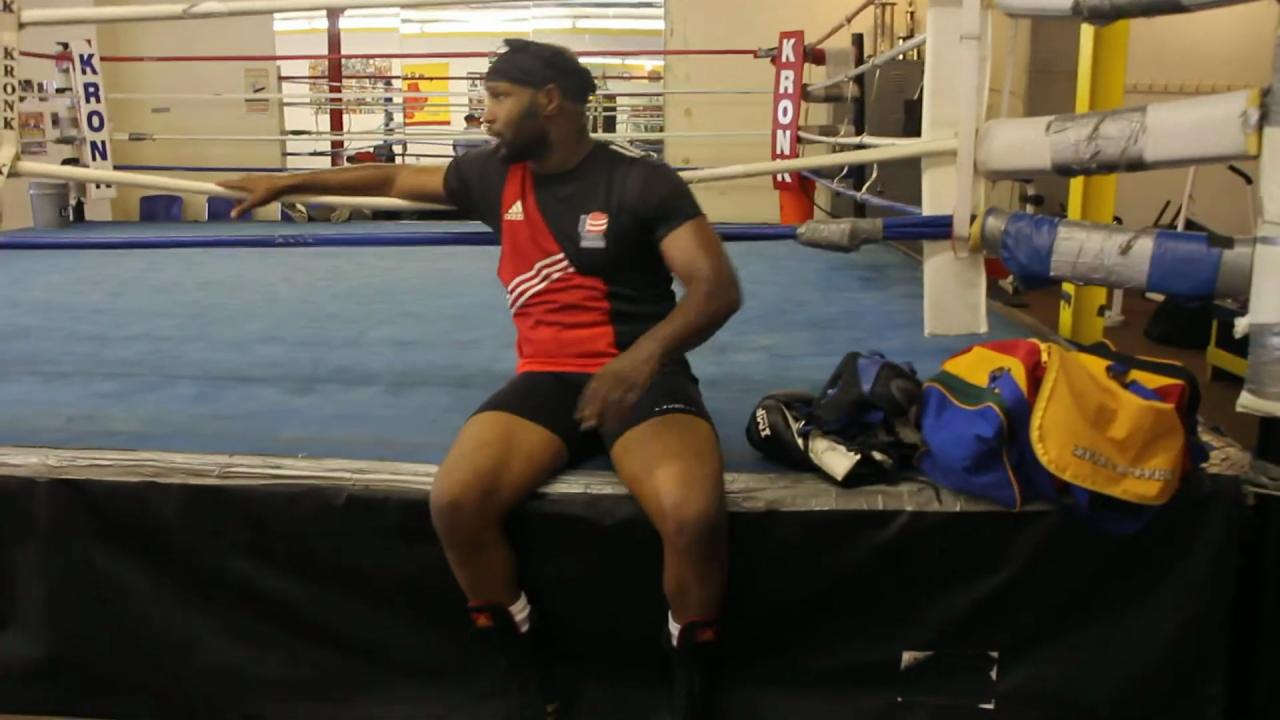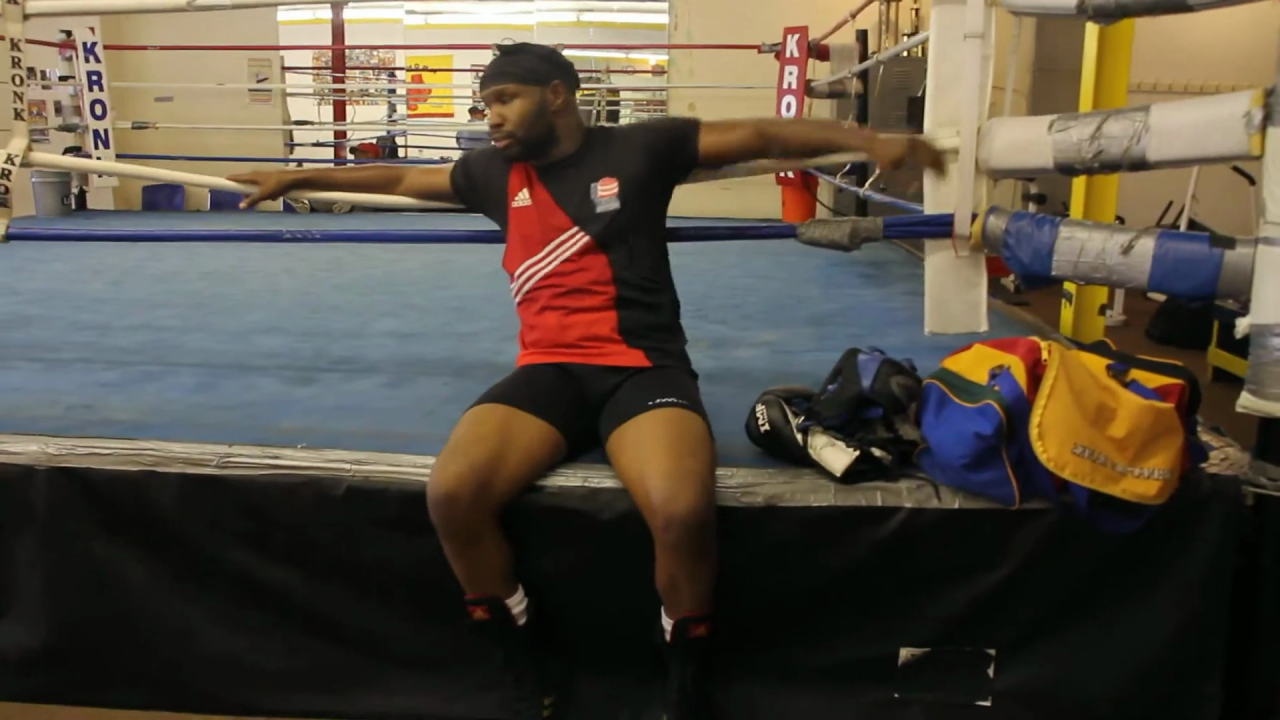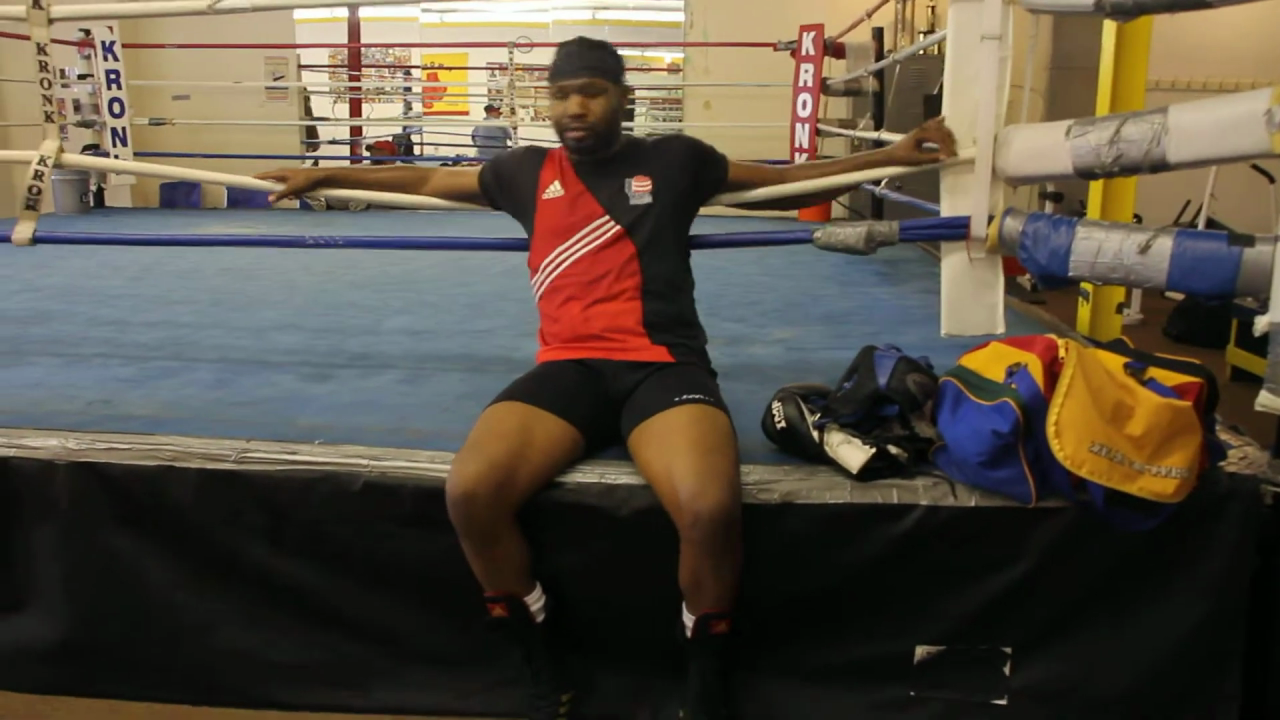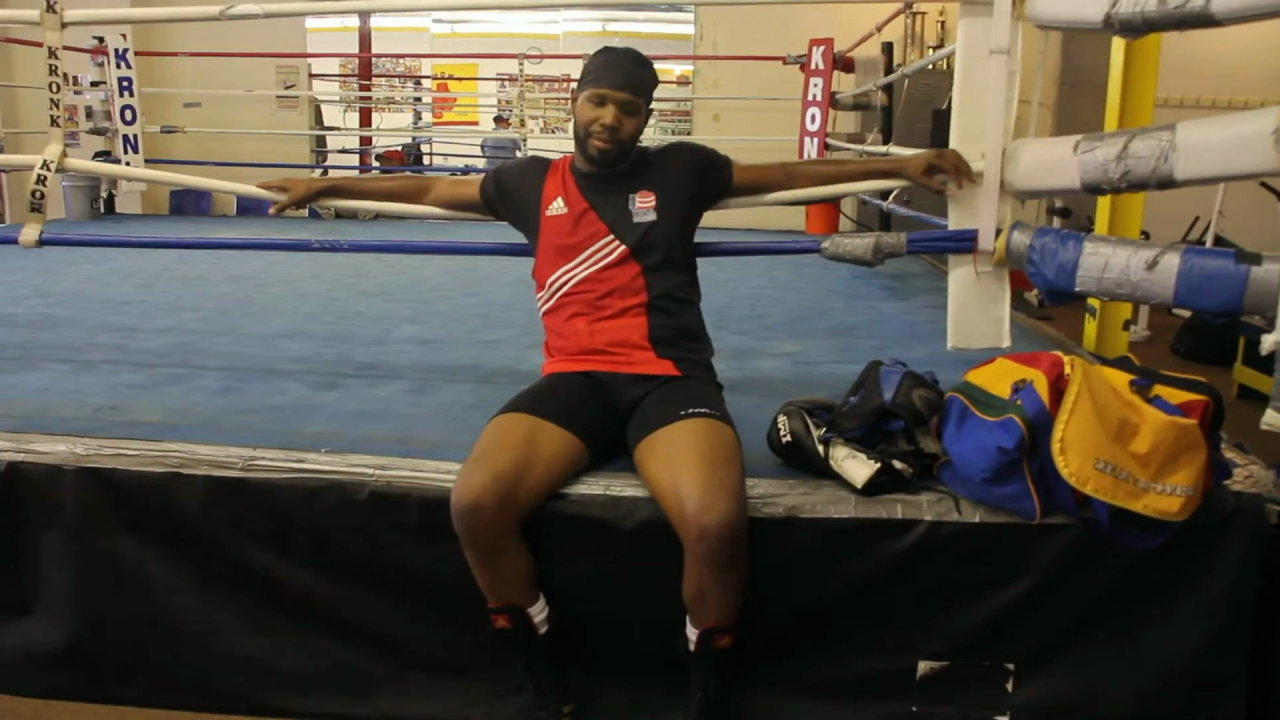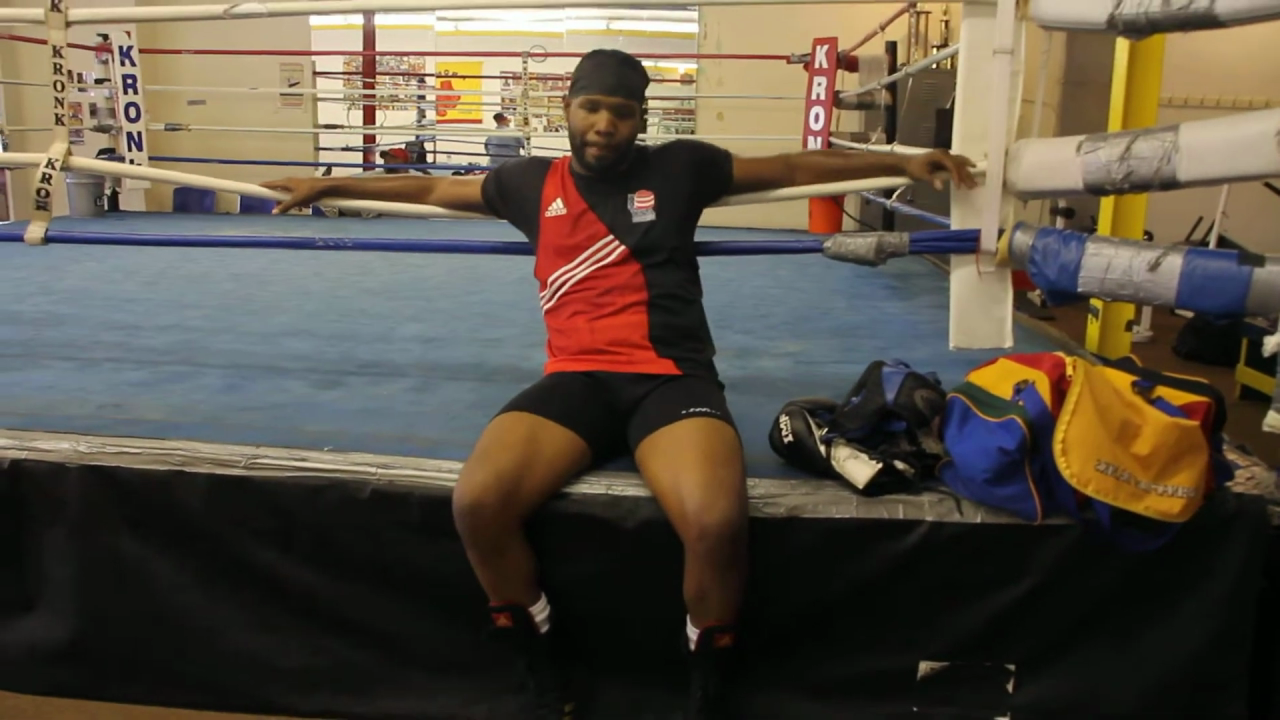
dt=0.4s
person 1, frame 1
left shoulder: (640, 183)
right shoulder: (495, 174)
left elbow: (719, 284)
right elbow: (397, 179)
left wrist: (650, 351)
right wrist: (287, 183)
left hip: (644, 375)
right hip: (546, 376)
left knee: (692, 517)
right knee: (455, 500)
person 1, frame 2
left shoulder: (639, 149)
right shoulder: (496, 170)
left elbow: (759, 135)
right elbow: (403, 178)
left wrist: (866, 140)
right wrist: (296, 177)
left hip: (643, 367)
right hip: (547, 371)
left knee: (680, 513)
right knee: (449, 495)
person 1, frame 3
left shoulder: (674, 160)
right shoulder: (529, 169)
left elbow: (784, 182)
right elbow: (431, 181)
left wrist: (891, 155)
right wrist: (324, 176)
left hip: (664, 365)
right hip: (568, 367)
left knee: (710, 510)
right knee: (469, 493)
person 1, frame 4
left shoulder: (679, 169)
right shoulder: (532, 180)
left elbow: (787, 175)
right elbow: (431, 190)
left wrist: (900, 165)
right wrist: (324, 186)
left hip: (670, 379)
right hip: (573, 380)
left knee: (716, 525)
right knee: (474, 505)
person 1, frame 5
left shoulder: (678, 167)
right shoulder: (533, 181)
left elbow: (788, 169)
right elbow: (432, 190)
left wrist: (901, 163)
right wrist: (326, 185)
left hip: (671, 378)
right hip: (575, 379)
left knee: (716, 524)
right knee: (476, 503)
